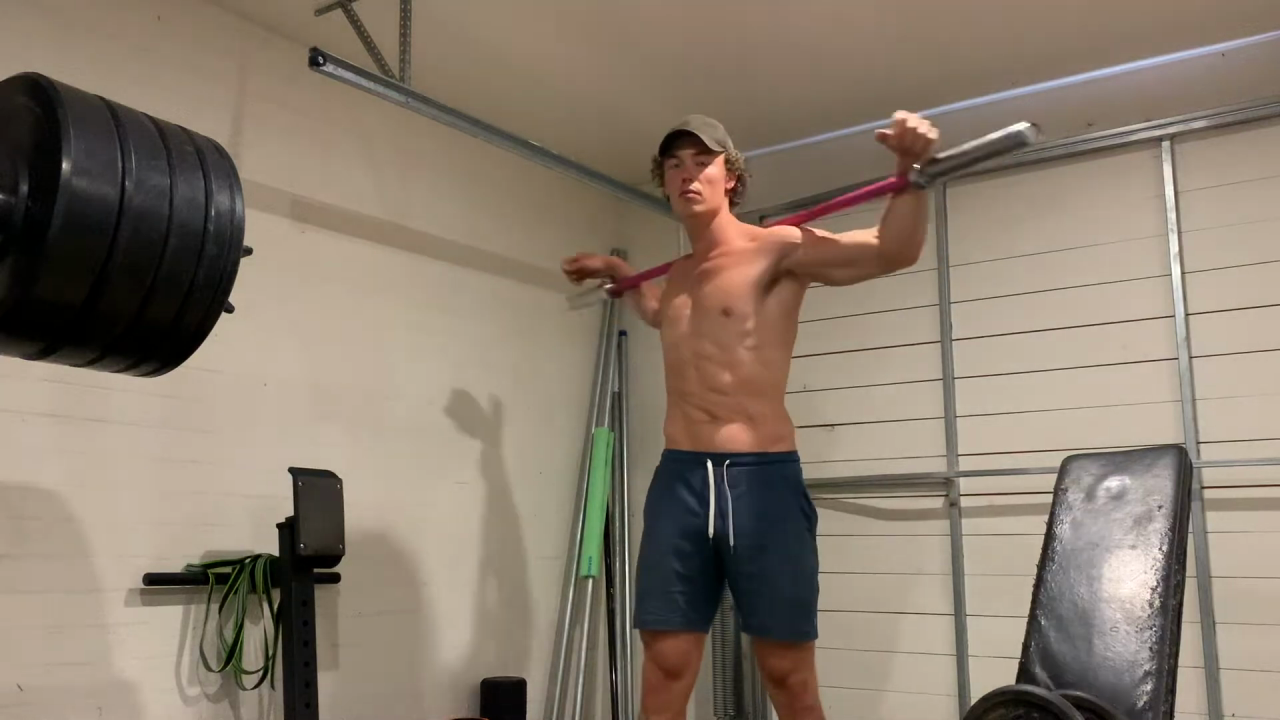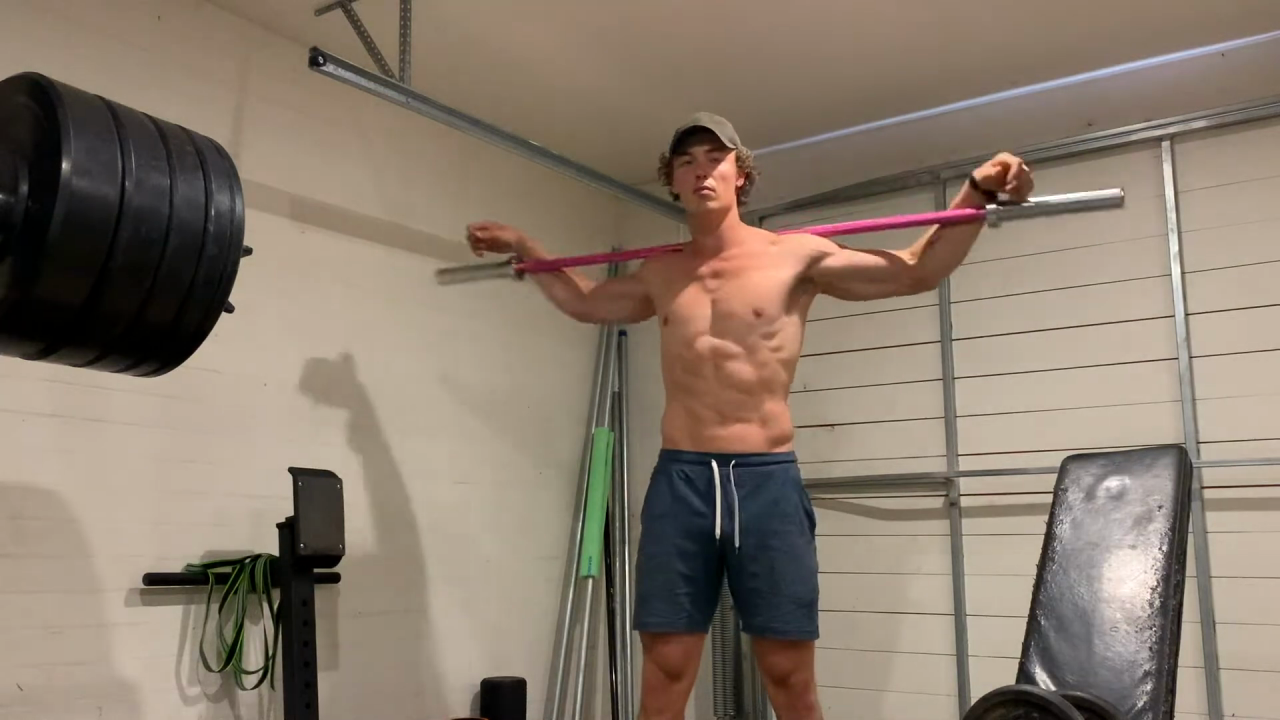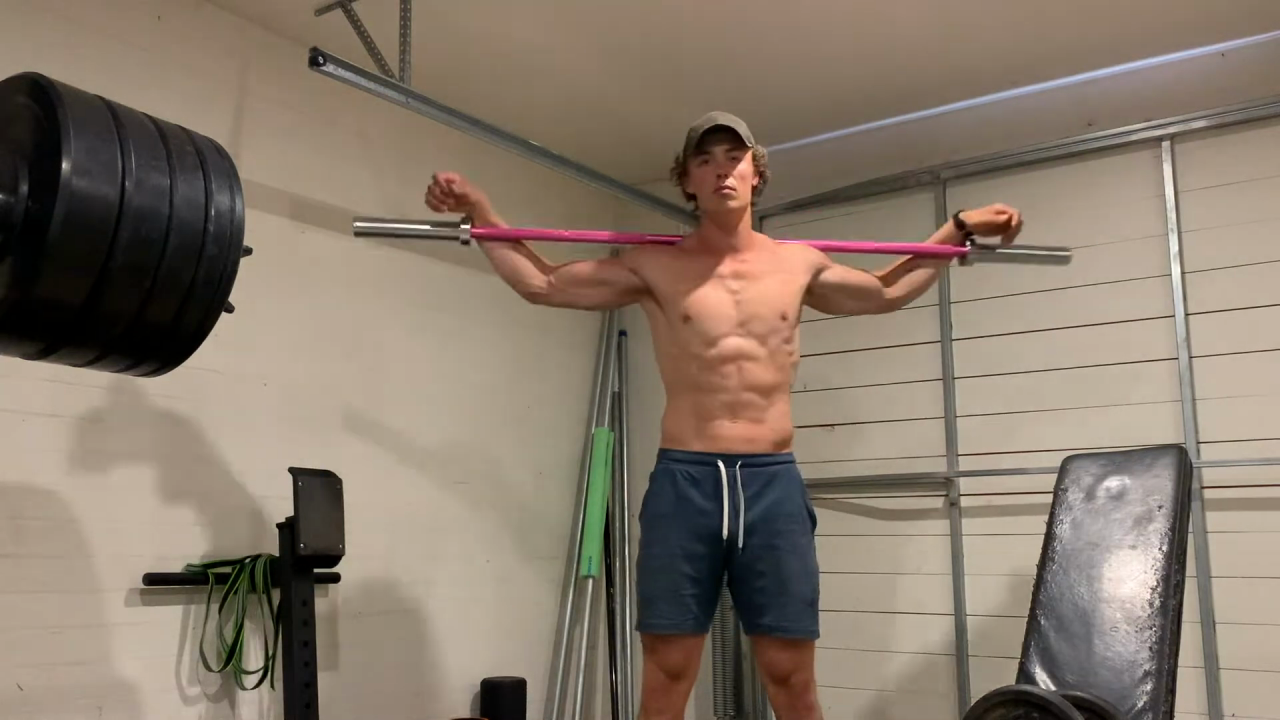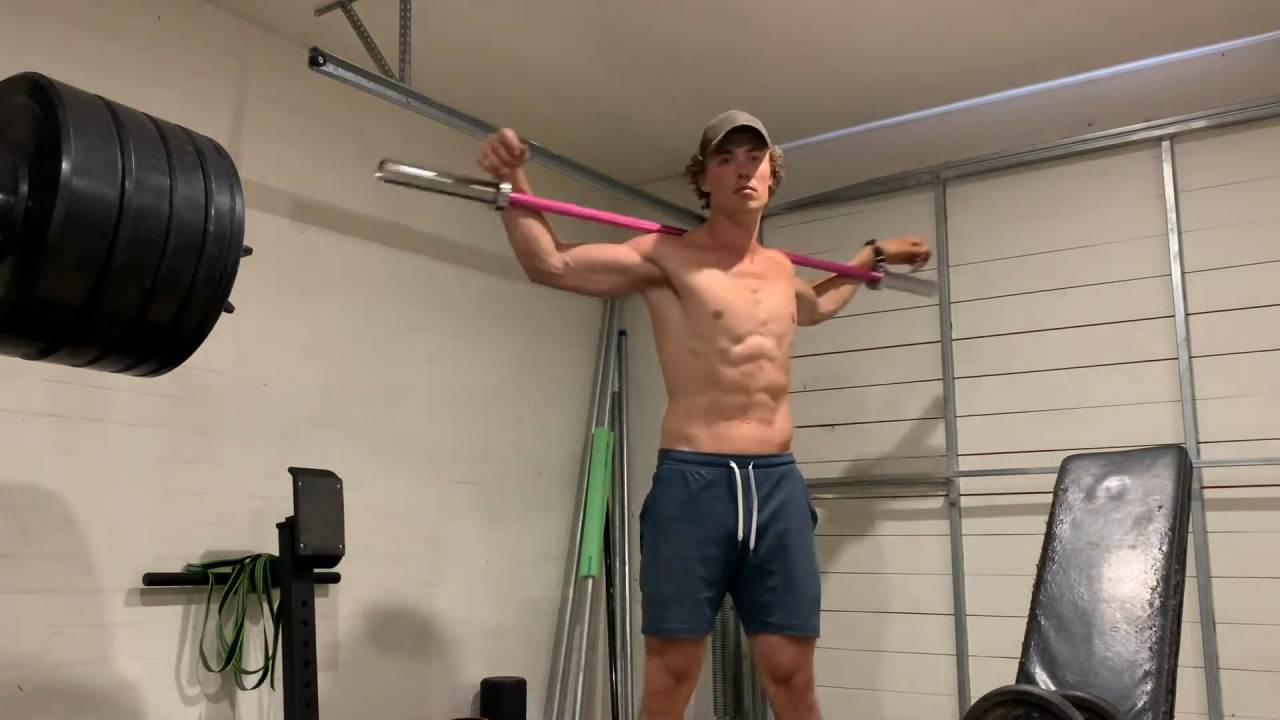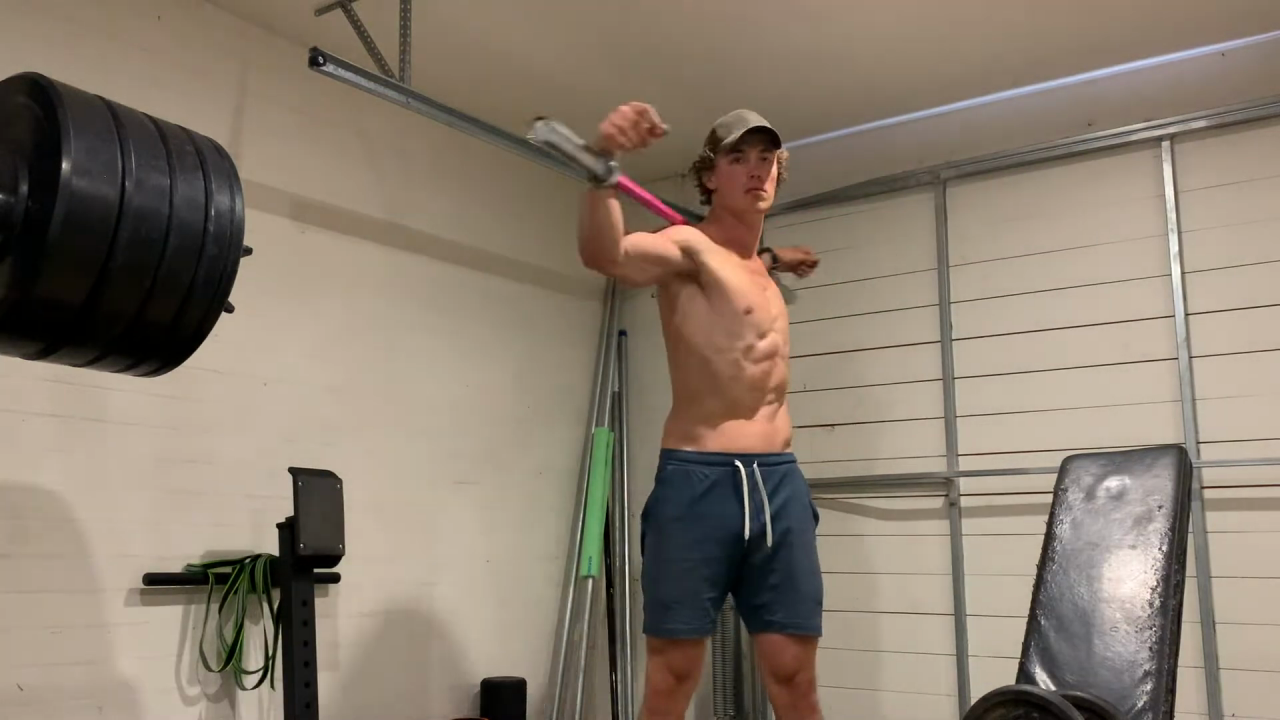
dt=0.2s
person 1, frame 1
left shoulder: (777, 249)
right shoulder: (676, 277)
left elbow: (895, 249)
left wrist: (909, 167)
right wrist: (617, 274)
left hip: (765, 481)
right hip: (679, 481)
right knee: (666, 667)
person 1, frame 2
left shoulder: (796, 256)
right shoulder: (661, 272)
left elbow: (919, 272)
right elbow: (587, 304)
left wrist: (976, 191)
right wrist: (527, 251)
left hip: (768, 481)
right hip: (680, 482)
right knee: (665, 669)
person 1, frame 3
left shoulder: (797, 264)
right shoulder: (655, 265)
left elbow: (887, 292)
right elbow: (542, 285)
left wrist: (960, 229)
right wrist: (479, 212)
left hip: (773, 483)
right hip: (685, 482)
person 1, frame 4
left shoulder: (780, 269)
right shoulder: (667, 256)
right elbow: (551, 265)
left wrist: (873, 257)
right wrist: (510, 179)
left hip: (778, 484)
right hip: (691, 482)
person 1, frame 5
left shoulder: (758, 269)
right shoulder: (687, 246)
right elbow: (604, 251)
right wrist: (606, 156)
left hip: (780, 483)
right hip: (695, 482)
